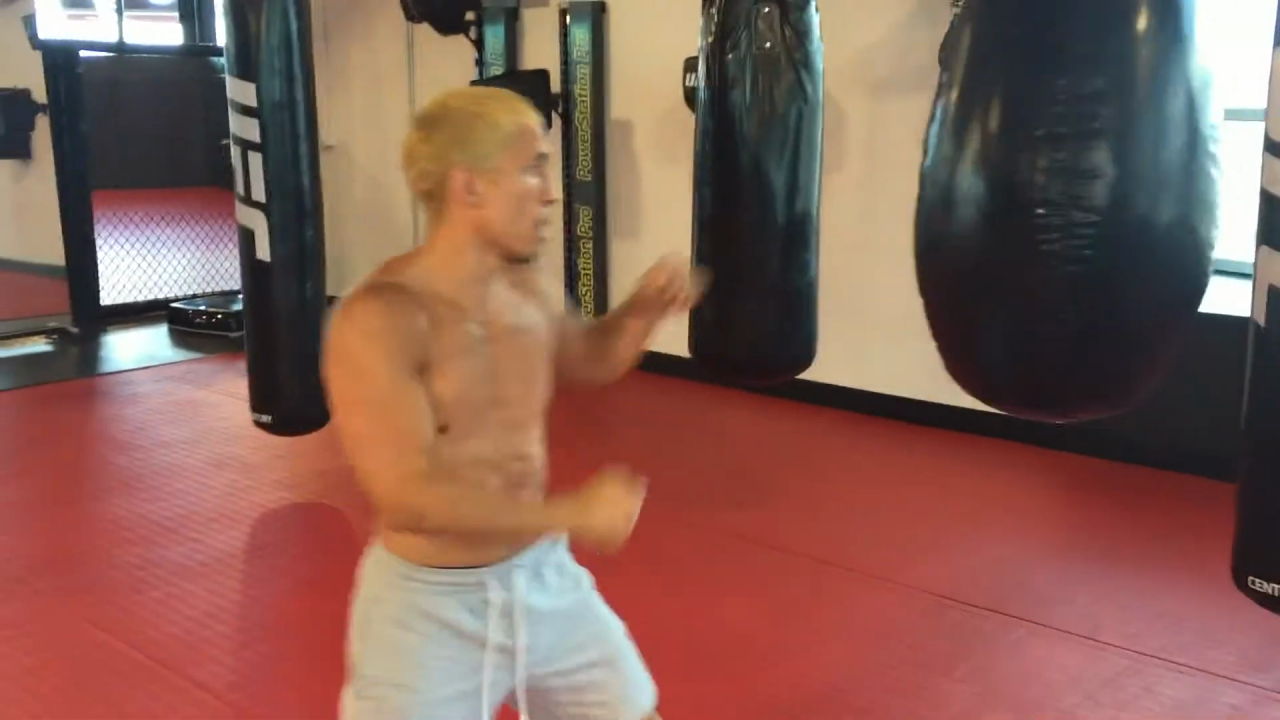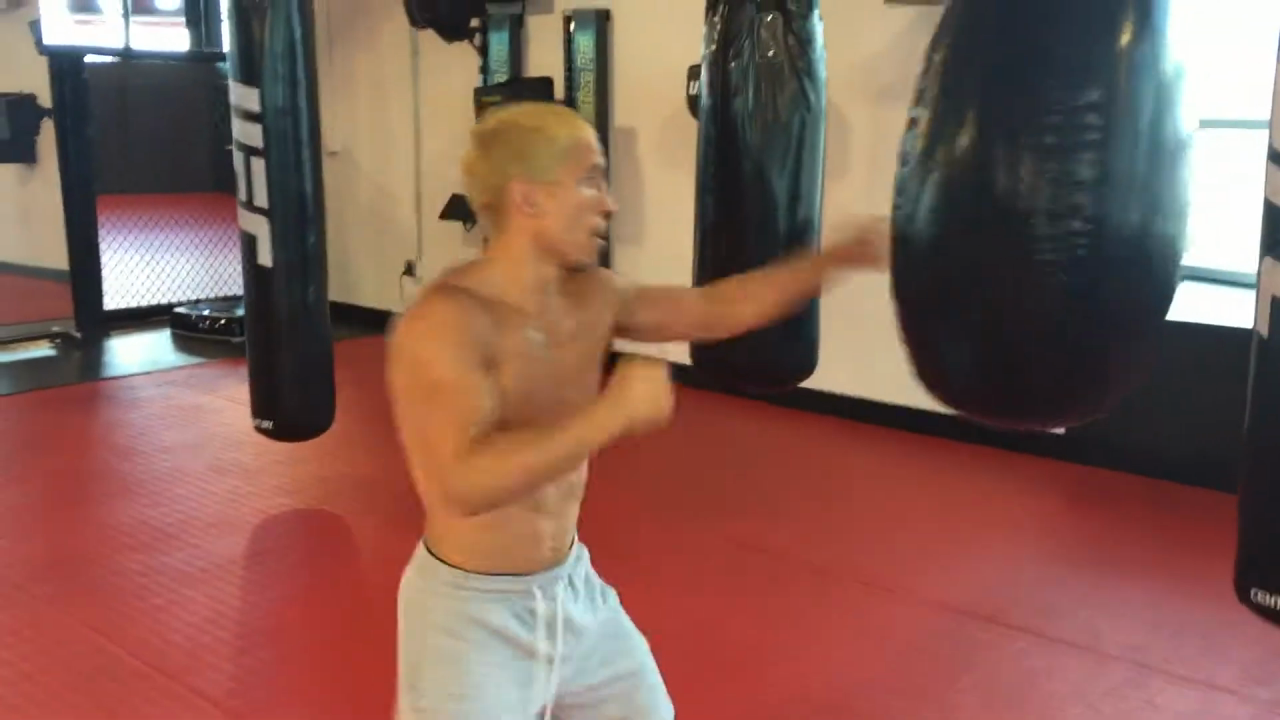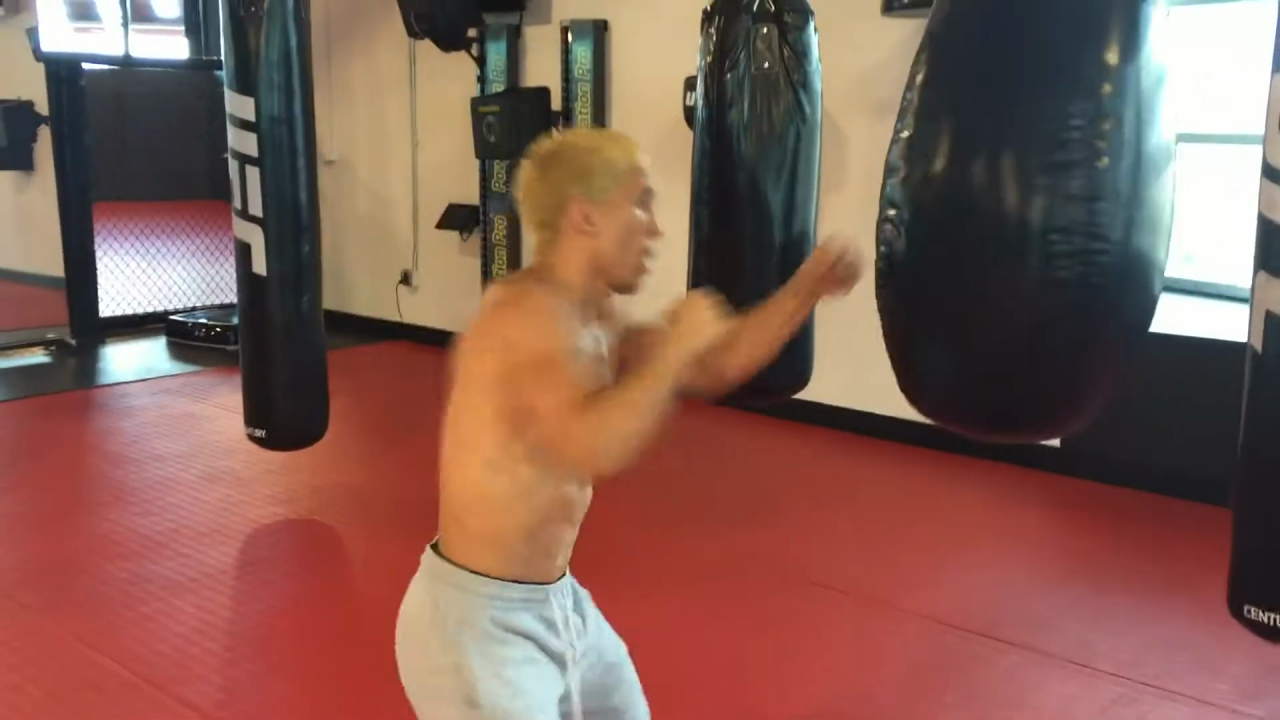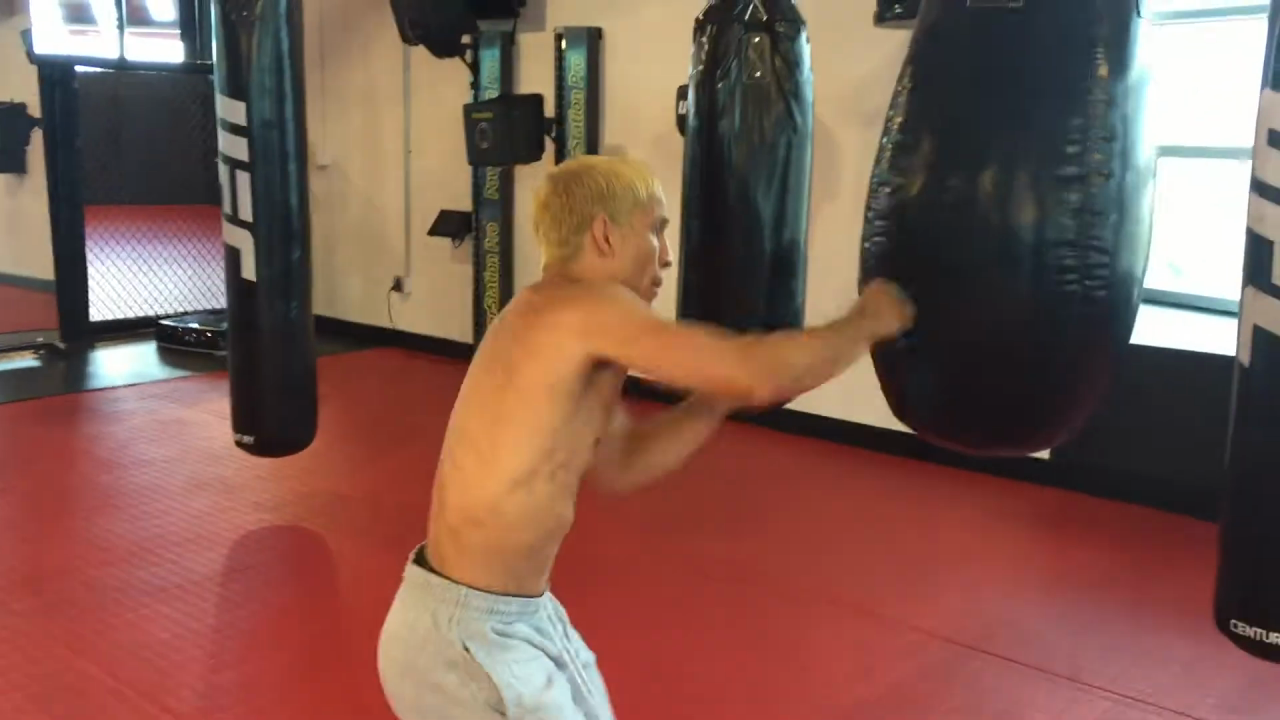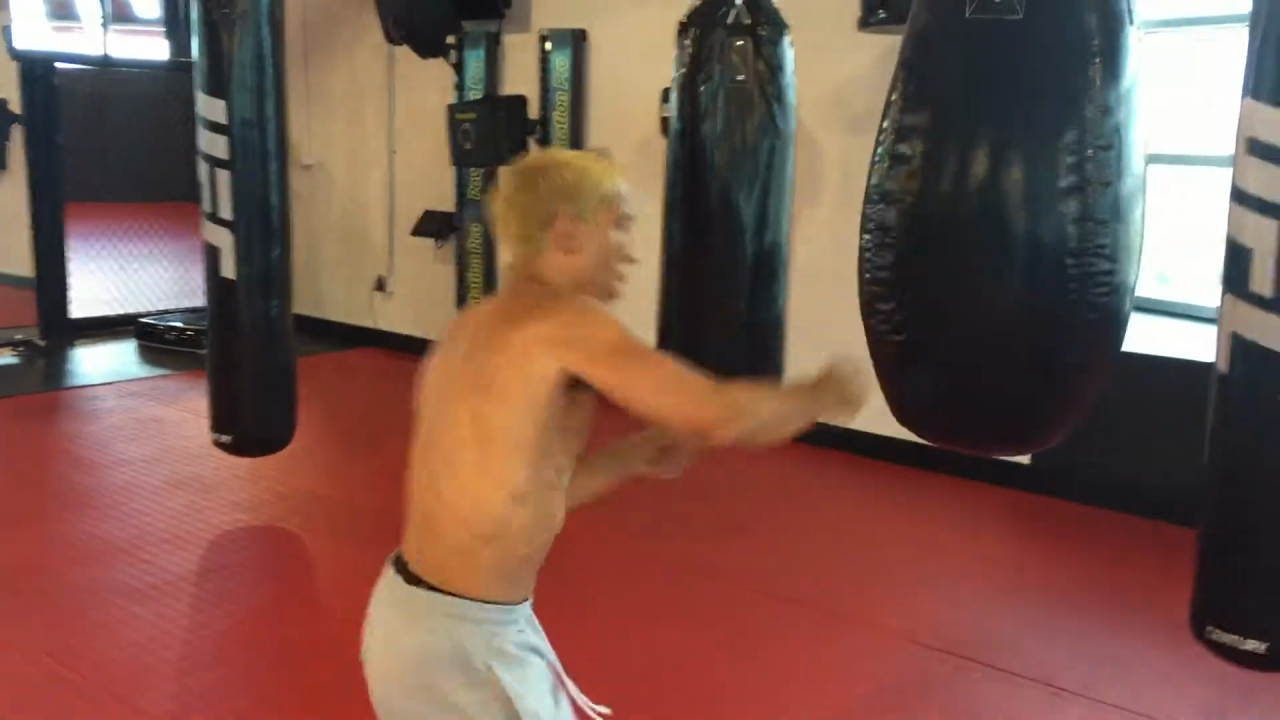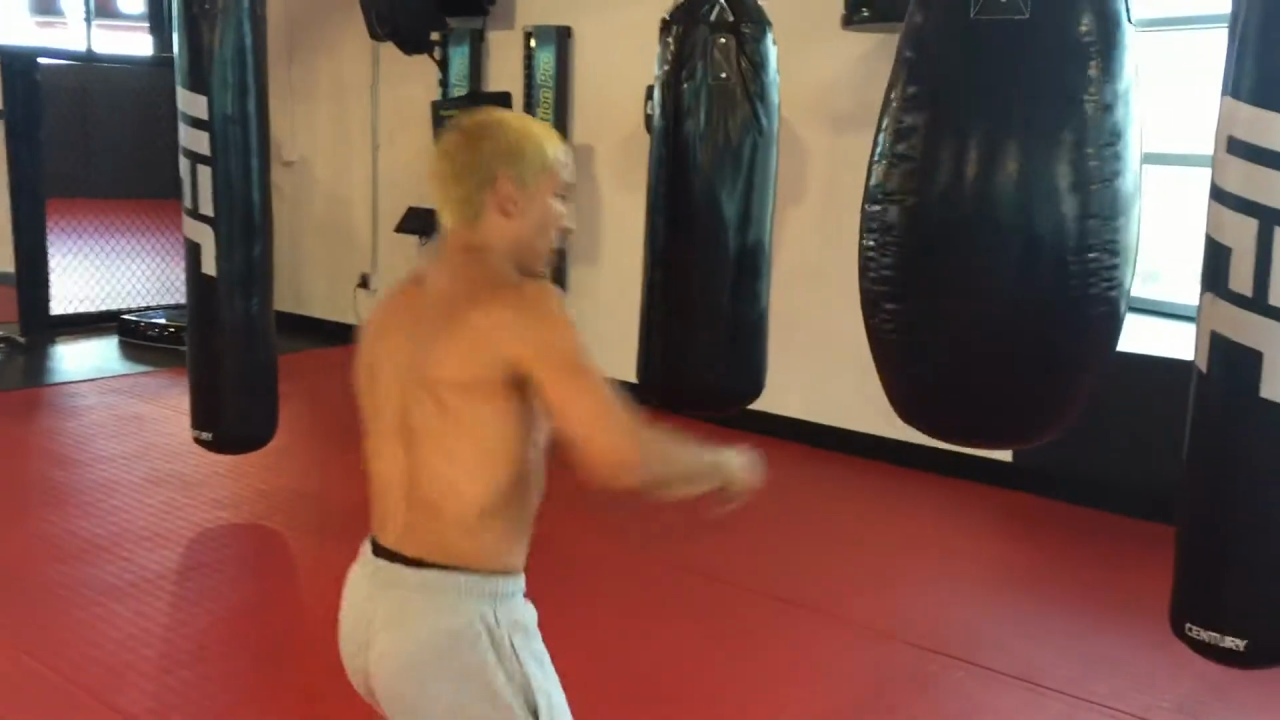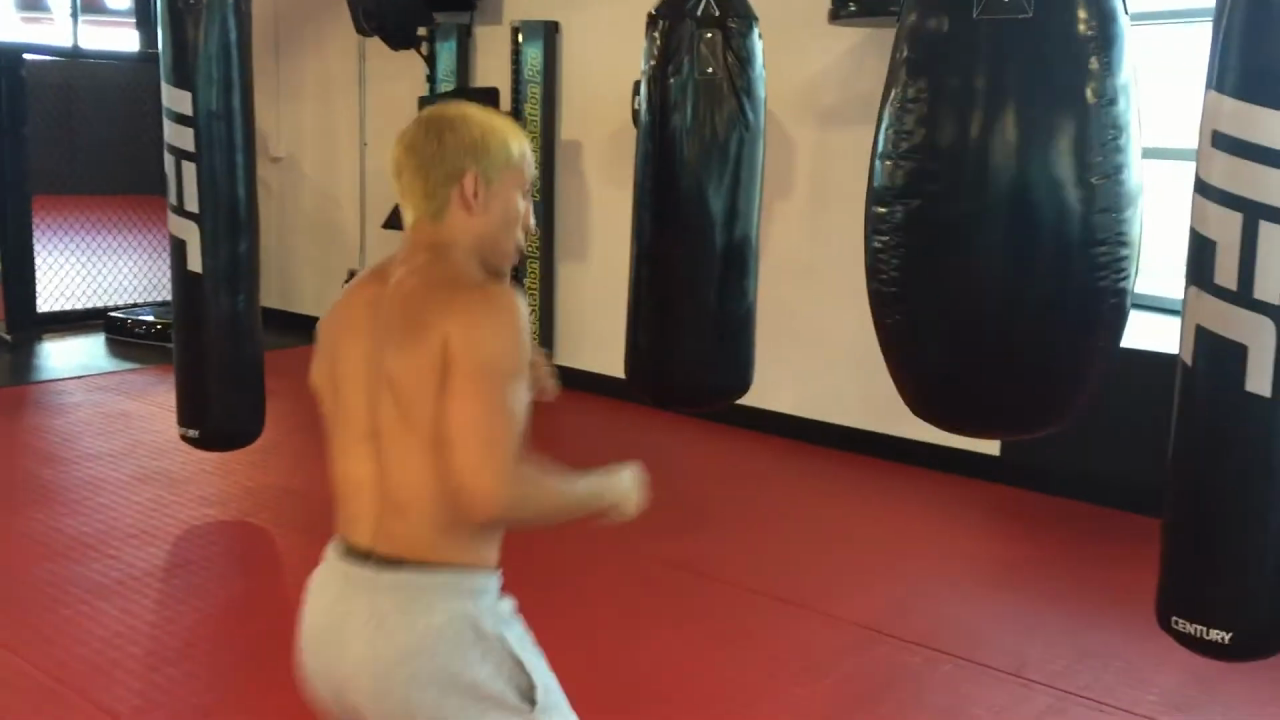
dt=0.1s
person 1, frame 1
left shoulder: (519, 289)
right shoulder: (376, 322)
left elbow: (590, 358)
right elbow: (405, 497)
left wrist: (646, 306)
right wrist: (572, 515)
left hip: (541, 574)
right hip: (430, 605)
person 1, frame 2
left shoulder: (579, 293)
right shoulder: (443, 320)
left elbow: (711, 314)
right elbow: (464, 485)
left wrist: (832, 258)
right wrist: (612, 414)
left hip: (567, 589)
right hip: (468, 611)
person 1, frame 3
left shoulder: (588, 315)
right shoulder: (533, 310)
left elbow: (710, 369)
right elbow: (597, 450)
left wrist: (808, 286)
right wrist: (674, 347)
left hip: (552, 603)
right hip: (475, 618)
person 1, frame 4
left shoulder: (539, 331)
right shoulder: (587, 308)
left elbow: (621, 471)
right elbow: (755, 375)
left wrist: (714, 397)
right wrist: (864, 322)
left hip: (496, 618)
right hip: (463, 638)
person 1, frame 5
left shoulder: (478, 331)
right shoulder: (560, 323)
right elbow: (719, 419)
left wrist: (637, 452)
right wrist: (825, 392)
left hip: (437, 621)
right hip: (463, 647)
person 1, frame 6
left shoulder: (391, 316)
right shoulder: (518, 307)
right elbow: (627, 461)
left wrist: (545, 423)
right wrist: (727, 464)
left hip: (382, 602)
right hip: (461, 623)
person 1, frame 7
left shoulder: (349, 310)
right shoulder: (483, 307)
right elbow: (494, 493)
right wrist: (610, 490)
left hip: (335, 609)
right hip: (429, 625)
